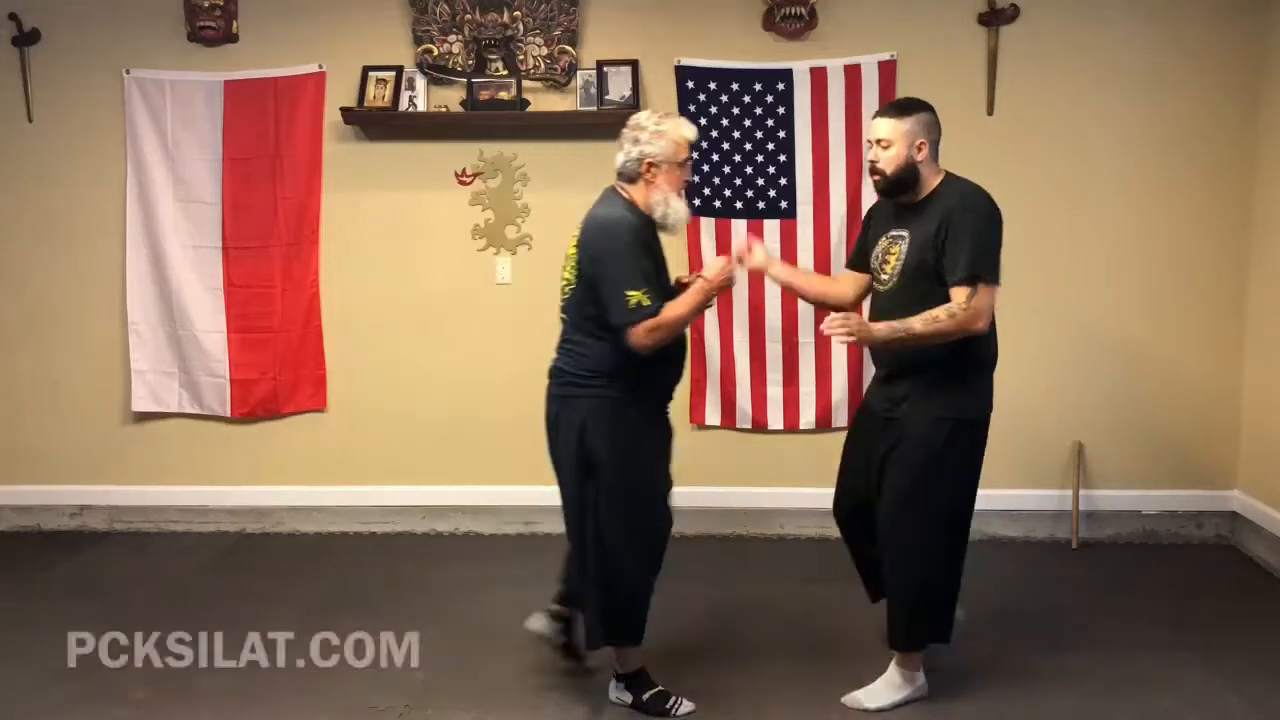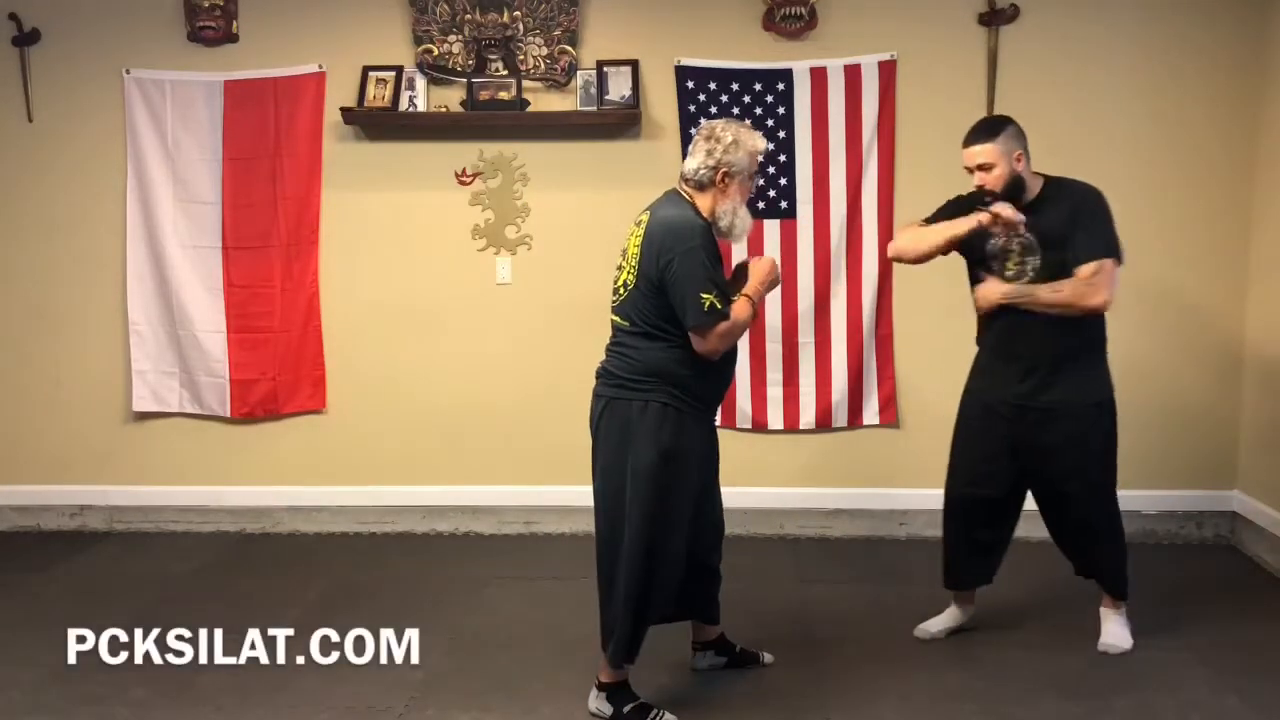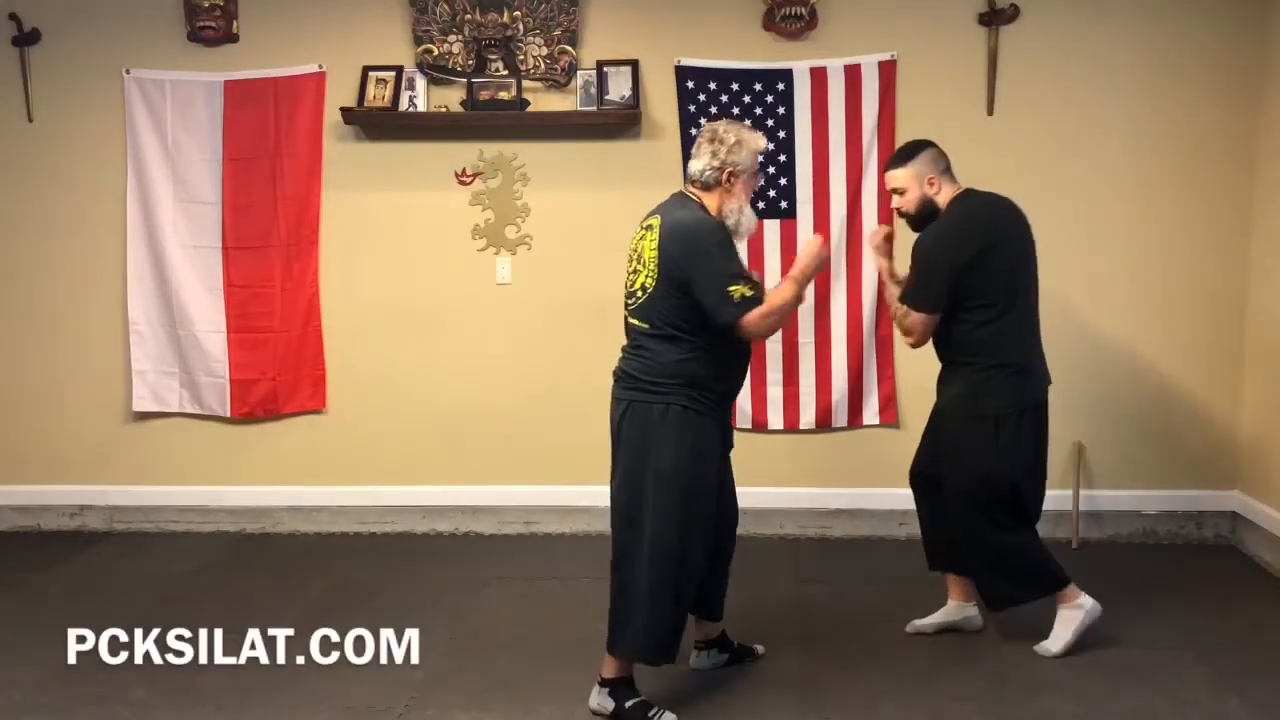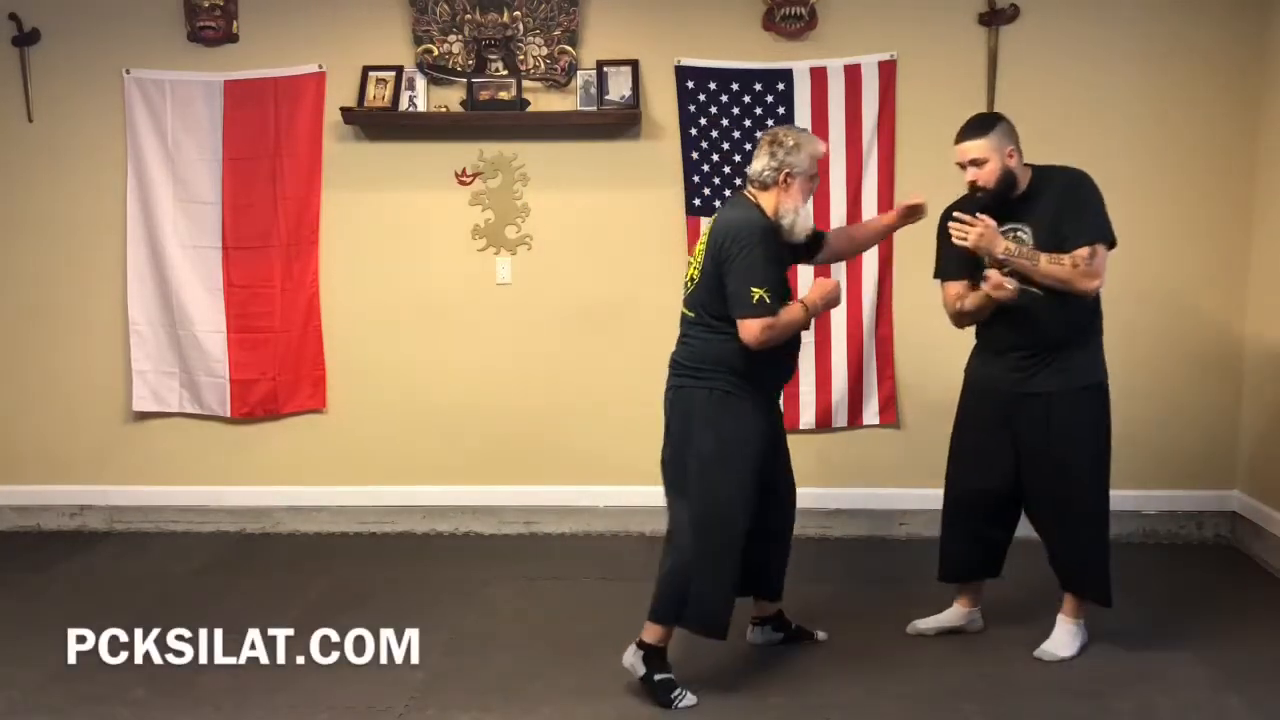
dt=1s
person 1, frame 1
left shoulder: (626, 219)
right shoulder: (616, 229)
right elbow: (645, 333)
left wrist: (689, 289)
right wrist: (709, 286)
left hip: (621, 404)
right hip: (602, 406)
left knee: (636, 524)
right knee: (625, 532)
left ankle: (563, 613)
person 1, frame 2
left shoulder: (672, 214)
right shoulder: (685, 233)
right elbow: (711, 339)
left wrist: (734, 285)
right wrist: (754, 291)
left hip: (668, 407)
right hip: (647, 411)
left knee: (697, 529)
right knee: (641, 539)
left ankle: (709, 642)
person 1, frame 3
left shoulder: (671, 216)
right shoulder: (699, 232)
right elbow: (760, 321)
left wrist: (749, 281)
right wrist: (806, 268)
left hip: (677, 404)
right hip: (666, 411)
left knee: (712, 521)
right knee: (656, 538)
left ankle: (710, 640)
person 1, frame 4
left shoulder: (767, 225)
right shoulder: (748, 231)
left elbow: (832, 243)
right elbow: (755, 332)
left wrist: (894, 218)
right wrist: (812, 305)
left hip: (747, 396)
right hip: (713, 397)
left knee: (771, 504)
right knee: (708, 520)
left ankle: (767, 617)
right ankle: (649, 650)
person 2, frame 1
left shoulder: (967, 209)
right shoulder: (884, 213)
left elbow: (972, 315)
right elbow: (846, 290)
left wrist: (875, 332)
right wrist: (770, 266)
left hip: (944, 403)
right hip: (886, 394)
left knee: (912, 526)
right knee: (855, 509)
left ankle: (906, 669)
right ankle: (931, 597)
person 2, frame 2
left shoulder: (1078, 203)
right shoulder: (974, 206)
left elbow: (1097, 293)
right elbow: (903, 248)
left wrist: (1005, 293)
right wrist: (976, 223)
left hip: (1073, 392)
right hip: (995, 387)
left knee: (1087, 504)
right knee: (970, 497)
left ankle: (1115, 605)
right ankle: (961, 604)
person 2, frame 3
left shoulder: (945, 237)
right shoulder: (994, 210)
left elbow: (915, 332)
left wrist: (883, 272)
right wrist: (910, 282)
left hip: (991, 395)
right hip: (988, 385)
left knee: (987, 511)
right knee: (934, 481)
left ankle: (1073, 601)
right ankle: (962, 602)
person 2, frame 4
left shoulder: (1070, 190)
right shoulder: (960, 216)
left elbow: (1089, 276)
right elbow: (955, 310)
left wrist: (1003, 249)
right wrist: (986, 296)
left hip: (1068, 379)
right hip: (992, 377)
left knee: (1069, 499)
right knee: (973, 492)
left ankle: (1072, 617)
right ankle: (966, 606)
